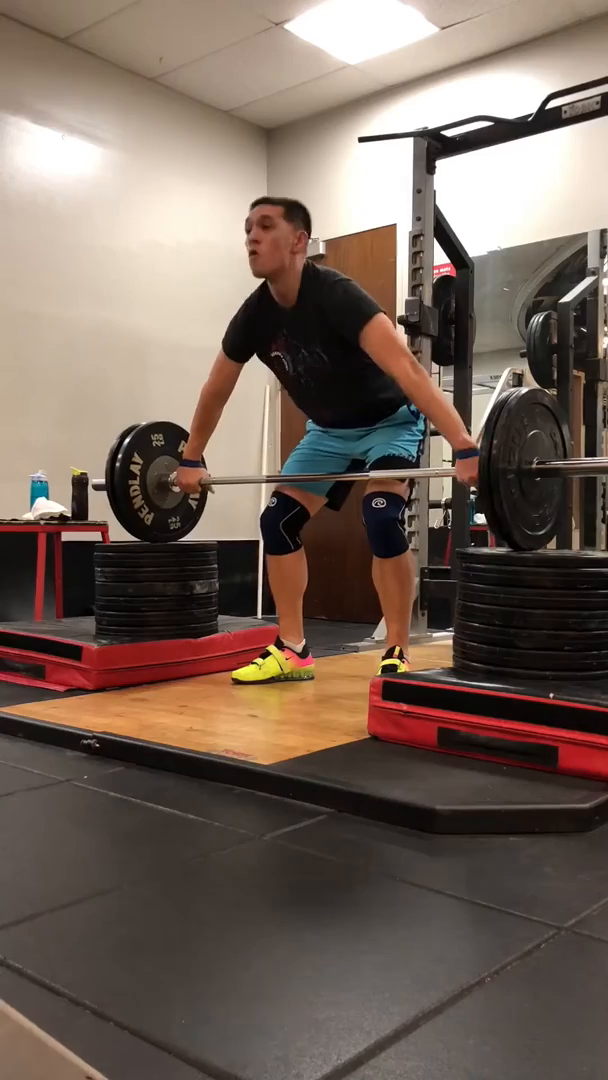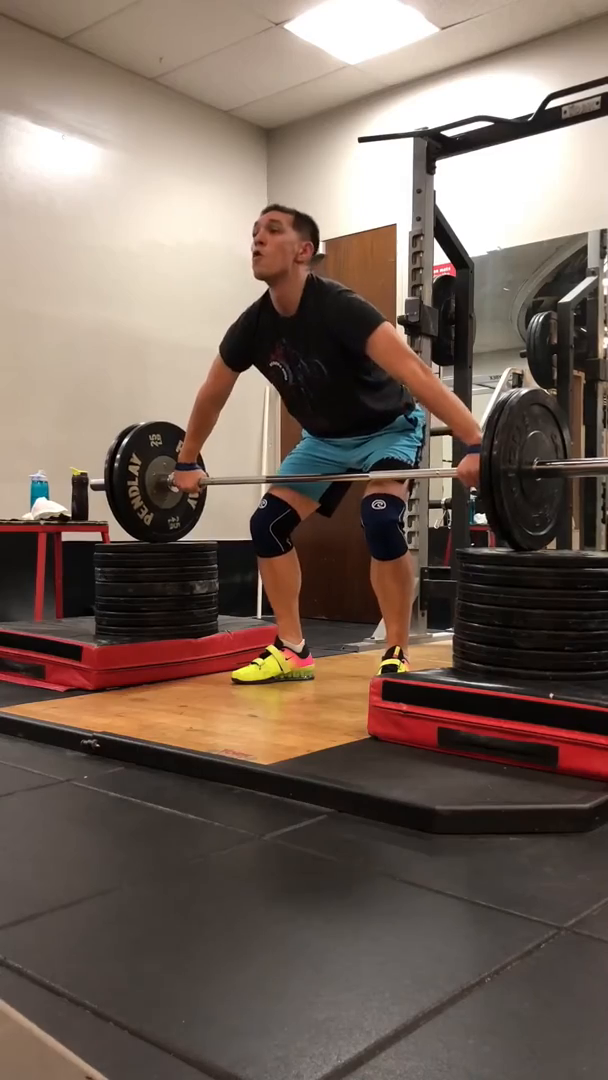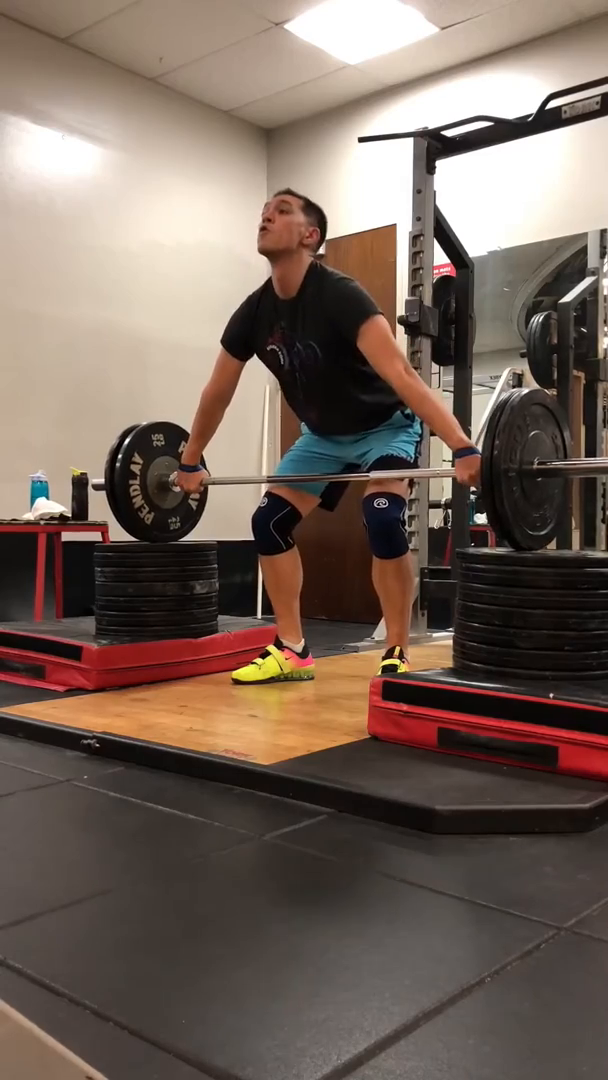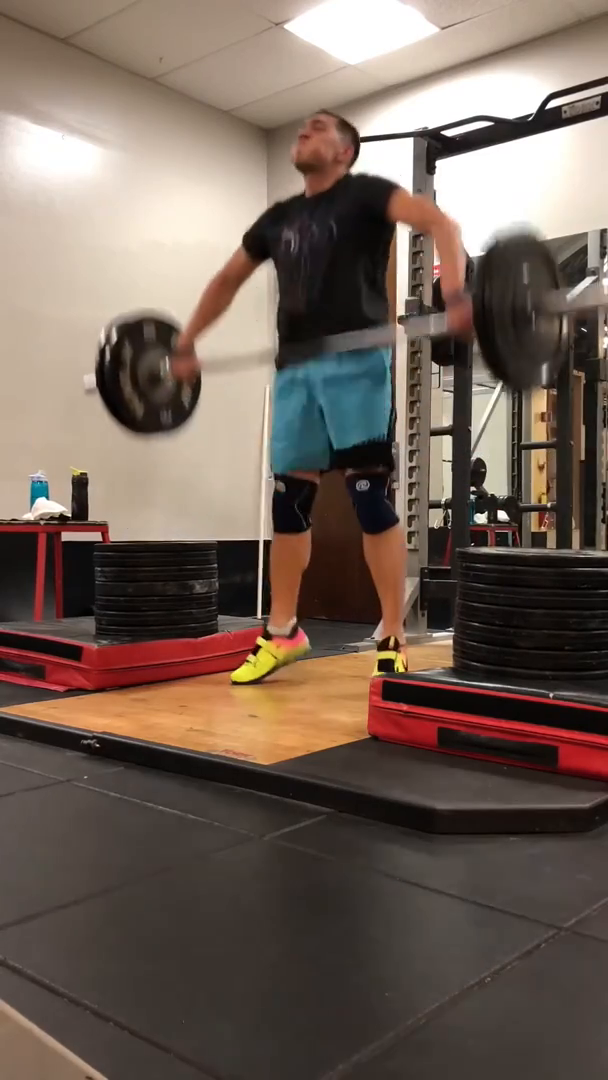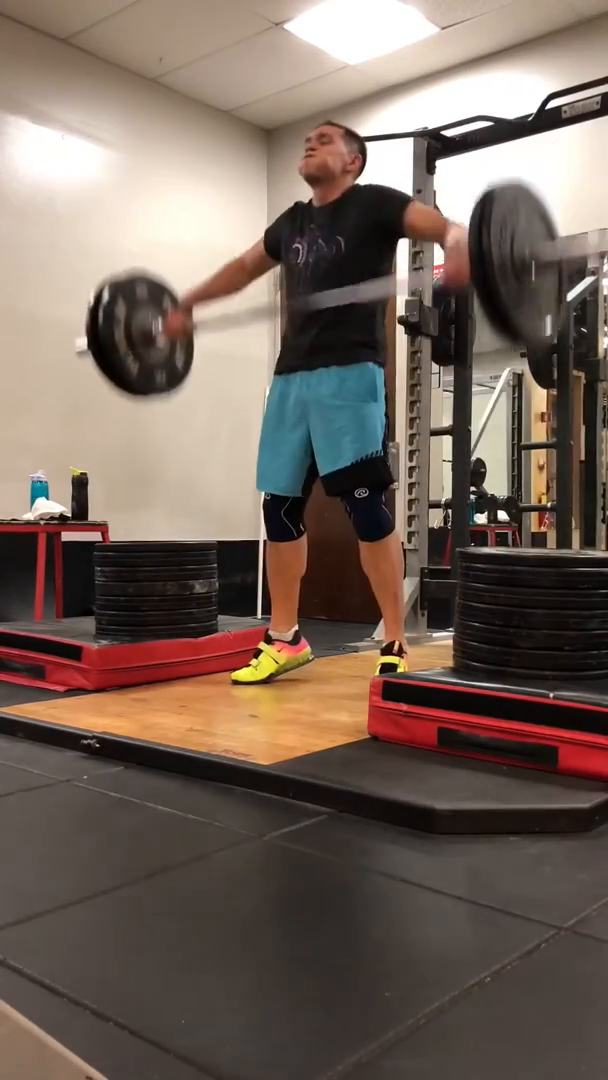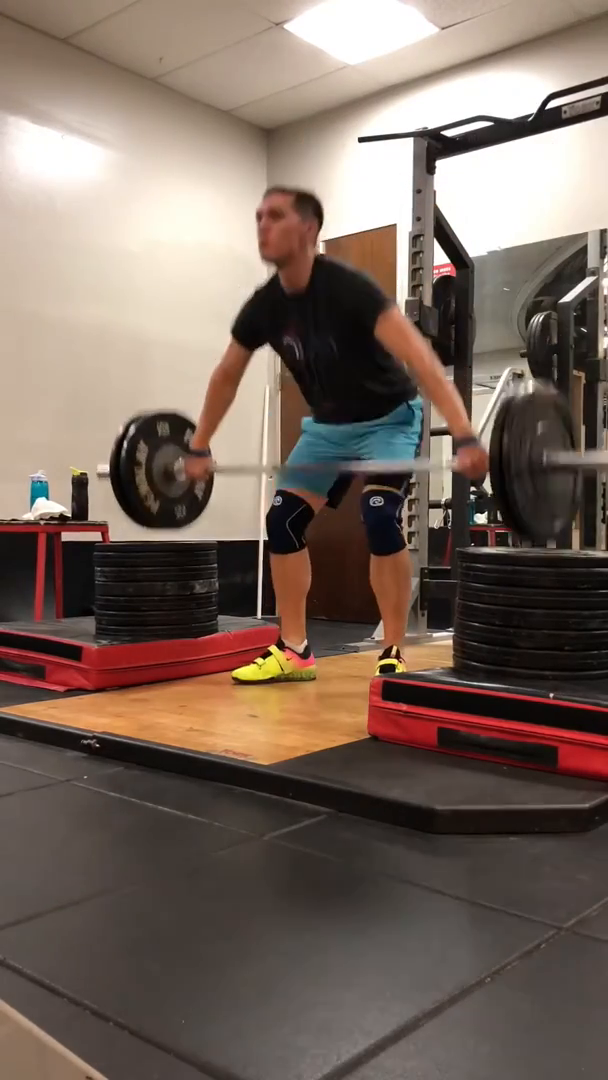
dt=0.5s
person 1, frame 1
left shoulder: (335, 296)
right shoulder: (253, 316)
left elbow: (406, 370)
right elbow: (216, 390)
left wrist: (465, 450)
right wrist: (191, 460)
left hip: (389, 421)
right hip: (329, 428)
left knee: (381, 518)
right knee: (279, 519)
left ankle: (397, 657)
right ankle: (292, 651)
person 1, frame 2
left shoulder: (339, 307)
right shoulder: (253, 326)
left elbow: (415, 372)
right elbow: (211, 396)
left wrist: (475, 446)
right wrist: (187, 463)
left hip: (387, 428)
right hip: (324, 437)
left knee: (380, 521)
right knee: (268, 522)
left ankle: (397, 657)
right ankle: (292, 651)
person 1, frame 3
left shoulder: (338, 296)
right shoulder: (254, 313)
left elbow: (399, 373)
right elbow: (217, 393)
left wrist: (463, 450)
right wrist: (190, 462)
left hip: (384, 426)
right hip: (323, 434)
left knee: (382, 519)
right knee: (269, 520)
left ankle: (397, 657)
right ankle: (291, 650)
person 1, frame 4
left shoulder: (362, 193)
right shoulder: (279, 217)
left elbow: (440, 224)
right elbow: (227, 279)
left wrist: (454, 292)
right wrist: (186, 345)
left hip: (356, 363)
right hip: (298, 368)
left knee: (367, 492)
right knee: (290, 500)
left ankle: (392, 646)
right ankle: (281, 633)
person 1, frame 5
left shoulder: (373, 203)
right shoulder: (293, 220)
left elbow: (443, 227)
right elbow: (243, 268)
left wrist: (457, 250)
right wrist: (186, 304)
left hip: (349, 376)
right hip: (293, 377)
left knee: (365, 504)
right knee: (279, 507)
left ankle: (395, 649)
right ankle: (285, 639)
person 1, frame 6
left shoulder: (348, 288)
right shoulder: (264, 306)
left elbow: (418, 357)
right elbow: (226, 376)
left wrist: (464, 437)
right wrist: (199, 448)
left hip: (387, 418)
right hip: (328, 423)
left knee: (379, 516)
right knee: (282, 519)
left ankle: (393, 656)
right ankle: (293, 650)
